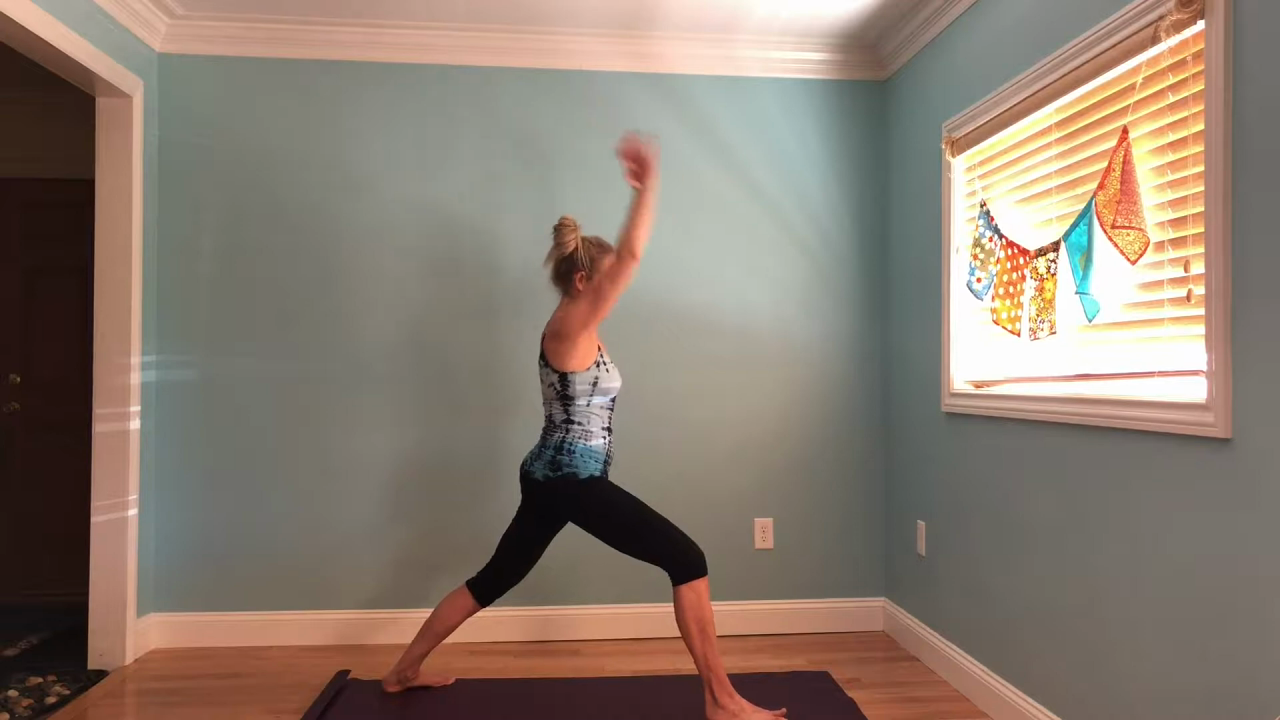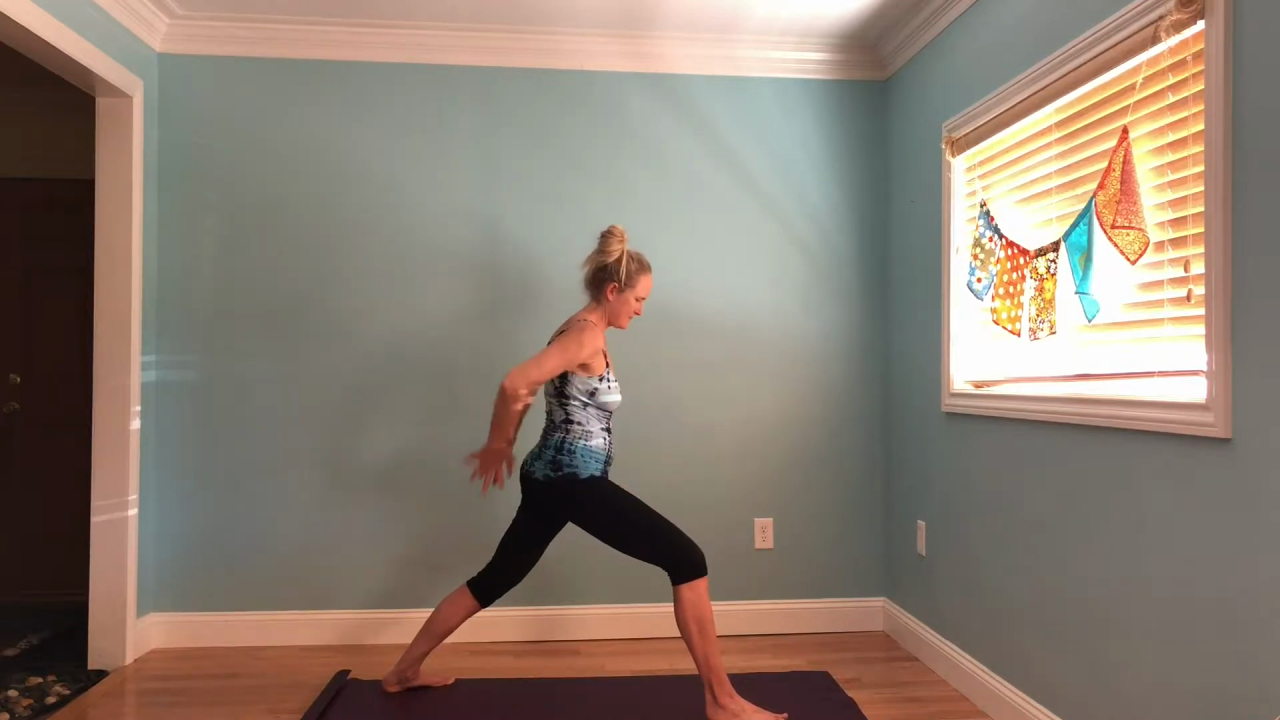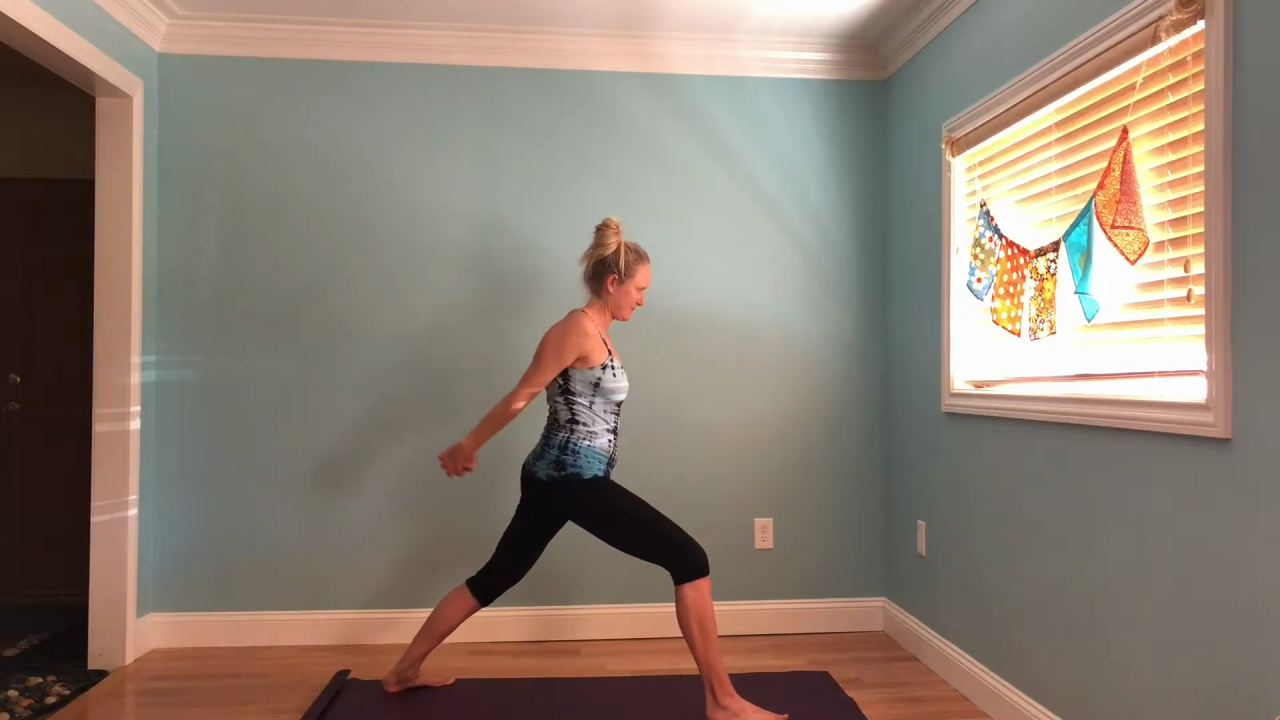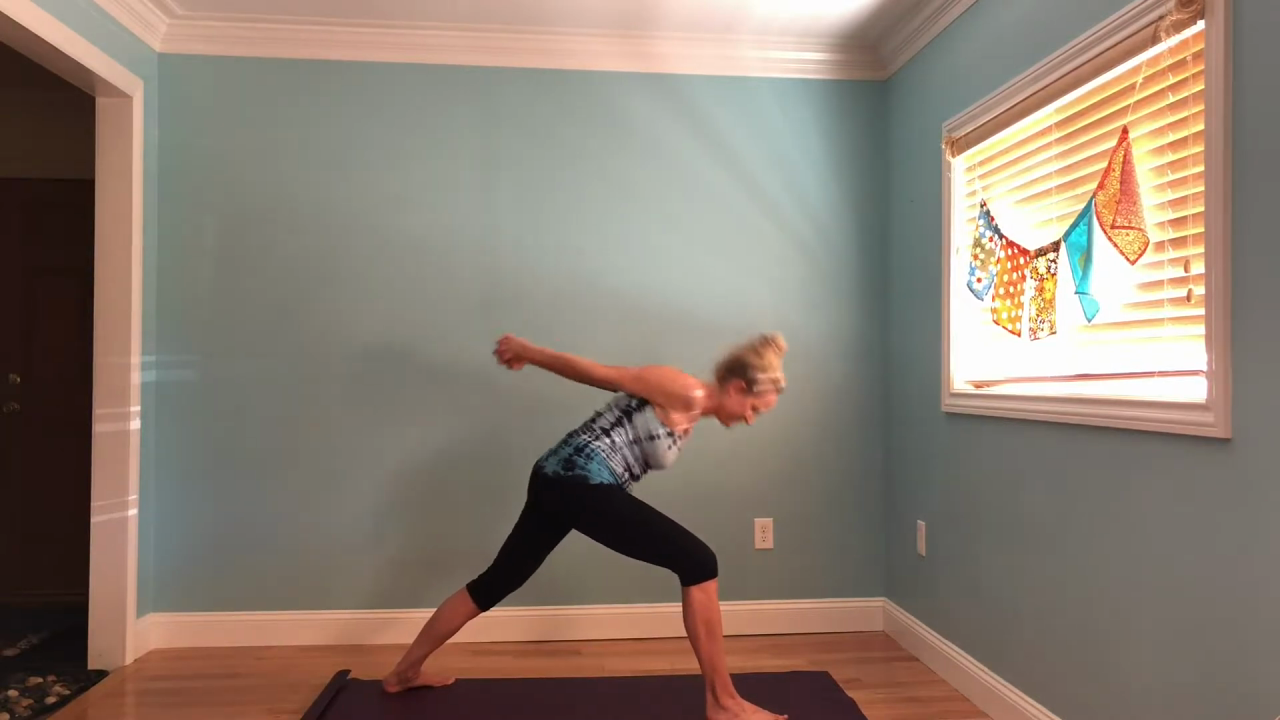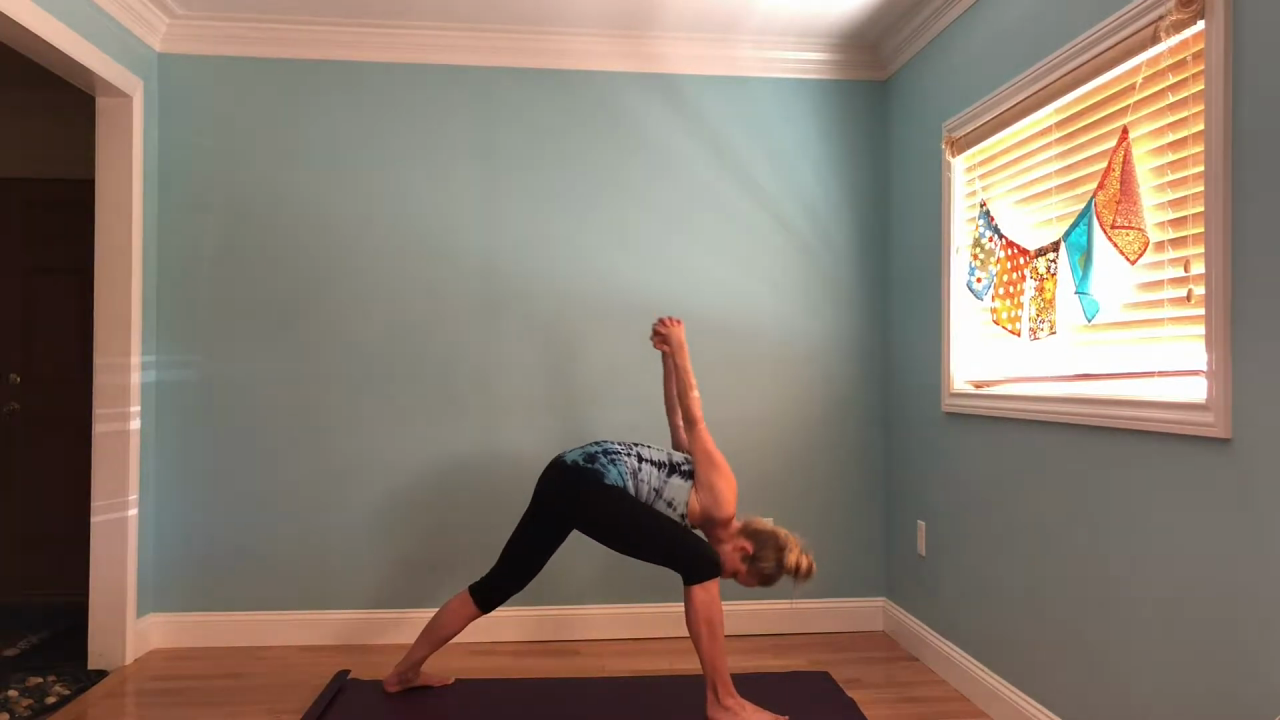
dt=1s
person 1, frame 1
left shoulder: (575, 331)
right shoulder: (569, 328)
left elbow: (616, 258)
right elbow: (630, 256)
left wrist: (638, 186)
right wrist: (647, 183)
left hip: (553, 476)
right hip: (573, 479)
left knee: (494, 578)
right knee: (687, 560)
left ankle: (404, 669)
person 1, frame 2
left shoulder: (583, 332)
right shoulder: (587, 334)
left elbow: (524, 389)
right elbow: (514, 385)
left wrist: (499, 446)
right wrist: (497, 446)
left hip: (555, 475)
right hip: (573, 478)
left knee: (494, 578)
right knee: (686, 560)
left ankle: (404, 670)
person 1, frame 3
left shoulder: (595, 332)
right shoulder: (578, 328)
left elbow: (526, 397)
right elbow: (521, 395)
left wrist: (471, 447)
right wrist: (468, 446)
left hip: (556, 475)
right hip: (575, 478)
left knee: (494, 577)
right knee: (689, 560)
left ankle: (405, 670)
person 1, frame 4
left shoulder: (688, 408)
right shoulder: (687, 392)
left elbow: (604, 378)
right elbow: (603, 374)
right wrist: (529, 351)
left hip: (561, 480)
right hip: (581, 482)
left knee: (495, 581)
right knee: (698, 563)
left ankle: (403, 672)
person 1, frame 5
left shoulder: (706, 491)
right shoulder: (721, 503)
left elbow: (681, 419)
right elbow: (694, 422)
right wrist: (677, 348)
left hip: (569, 475)
right hip: (588, 482)
left knee: (498, 583)
right knee: (697, 564)
left ankle: (405, 671)
